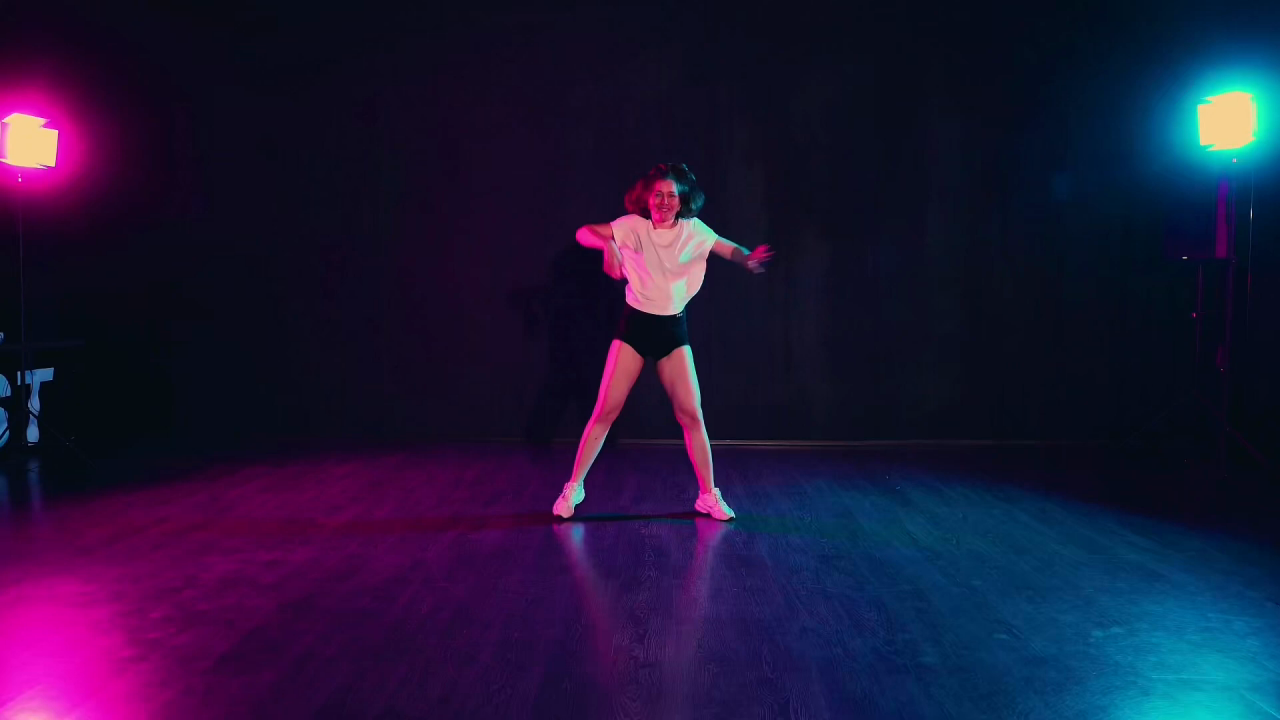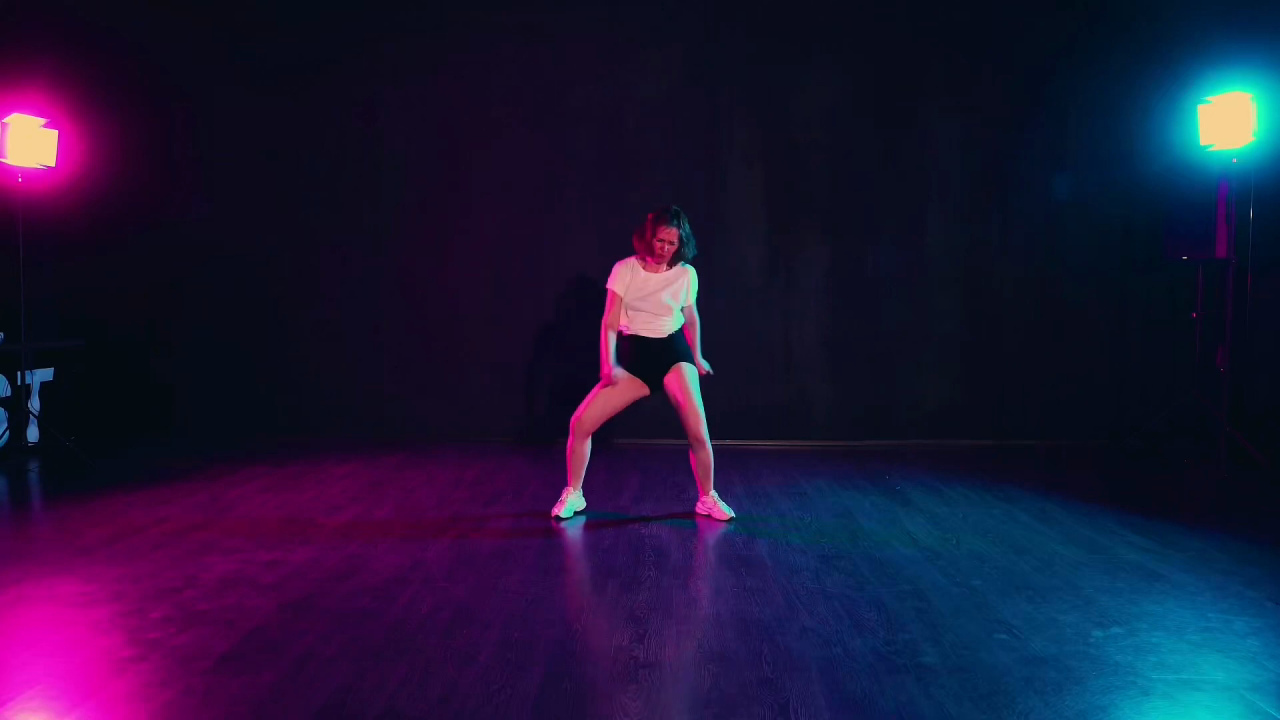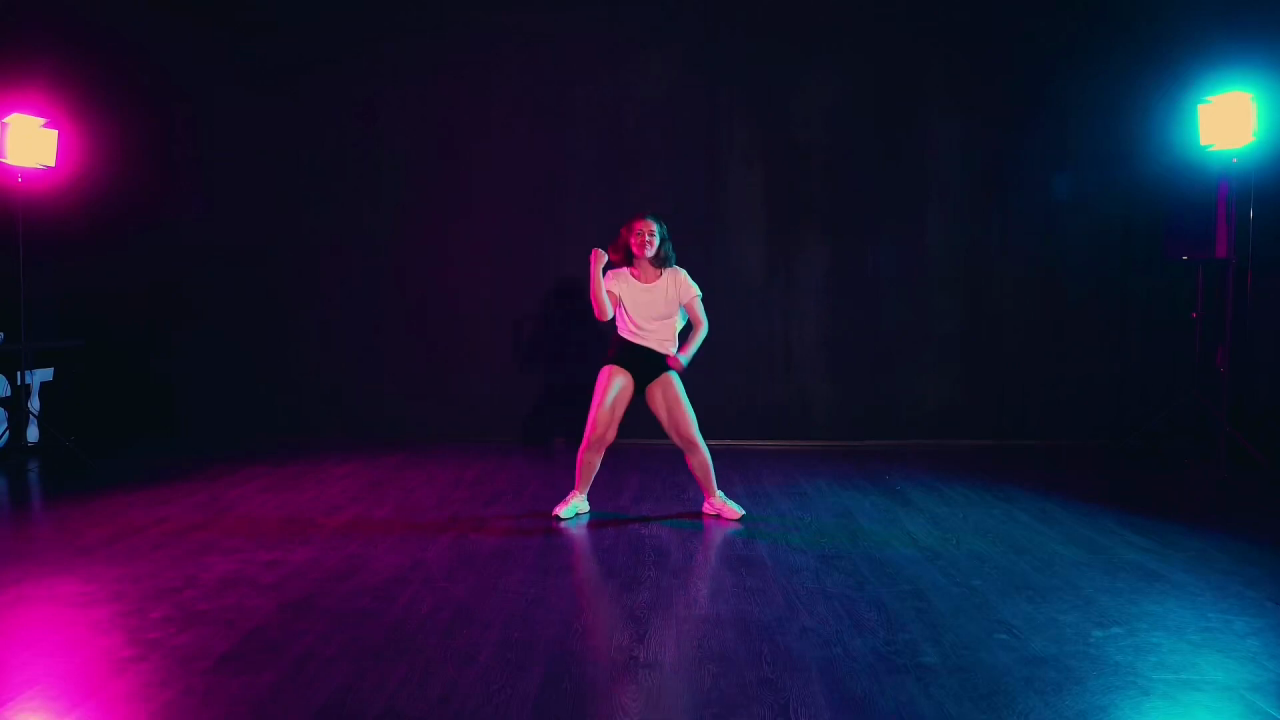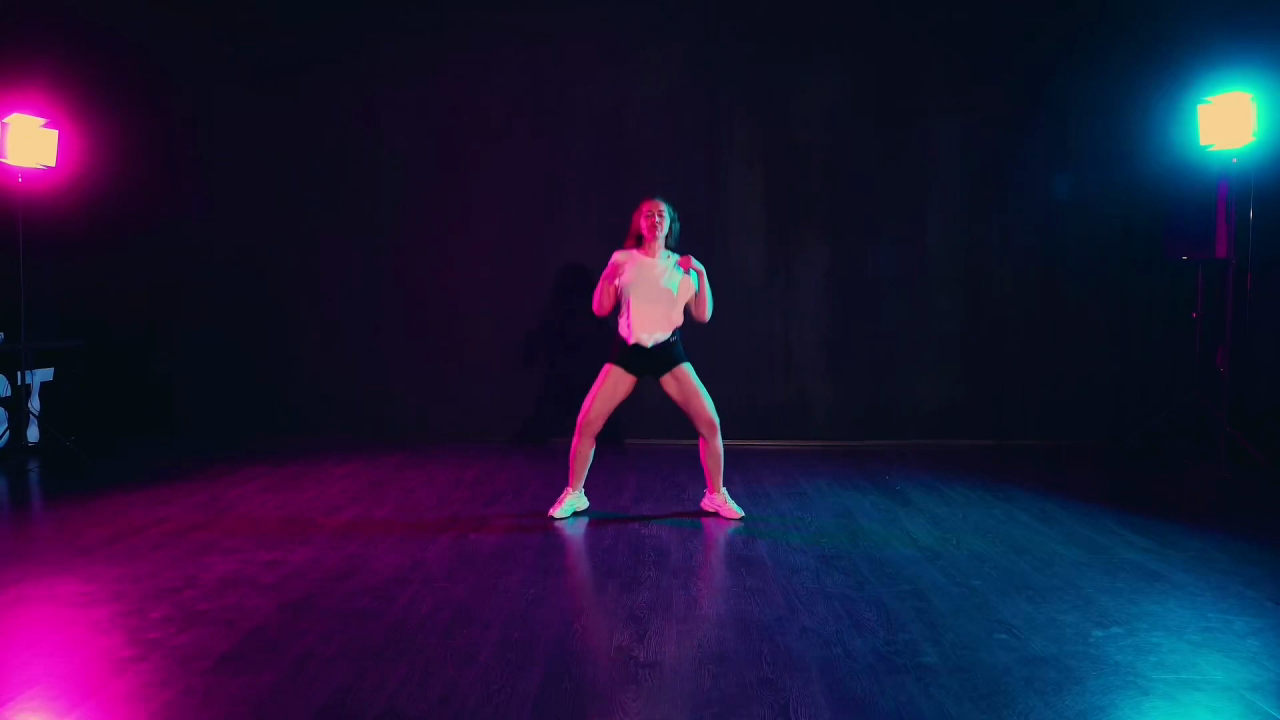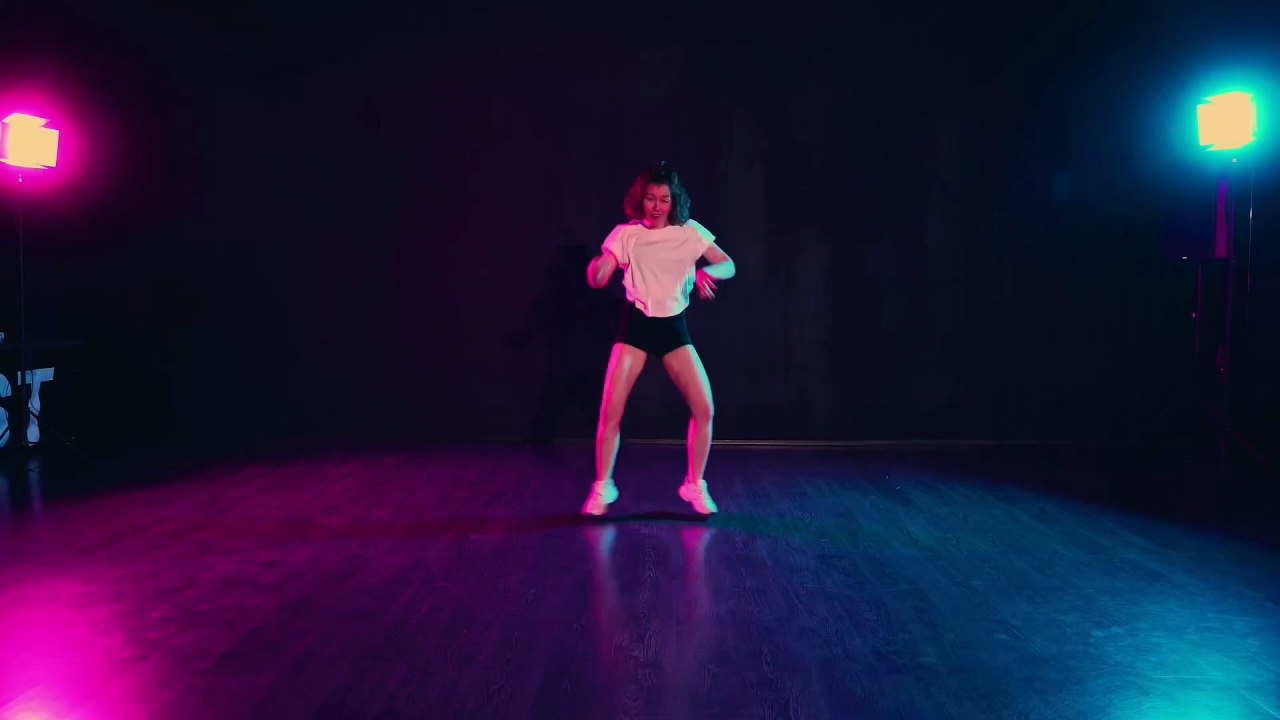
dt=0.4s
person 1, frame 1
left shoulder: (691, 230)
right shoulder: (630, 226)
left elbow: (730, 249)
right elbow: (584, 233)
left wrist: (750, 258)
right wrist: (606, 242)
left hip: (671, 330)
right hip: (633, 327)
left knee: (692, 415)
right knee: (606, 411)
left ankle: (708, 495)
right ankle: (574, 487)
person 1, frame 2
left shoulder: (687, 275)
right shoulder: (625, 269)
right elbow: (610, 320)
left wrist: (697, 356)
right wrist: (608, 362)
left hip: (673, 353)
right hip: (635, 359)
left knee: (698, 434)
right knee: (580, 423)
left ankle: (708, 498)
right ankle: (573, 494)
person 1, frame 3
left shoulder: (677, 277)
right shoulder: (616, 277)
left elbow: (700, 322)
right elbow: (603, 314)
left wrist: (686, 353)
right wrist: (596, 270)
left hip: (661, 365)
right hip: (623, 357)
left knee: (689, 439)
right knee: (597, 435)
left ankle: (713, 499)
right ankle: (578, 497)
person 1, frame 4
left shoulder: (682, 265)
right shoulder: (621, 260)
left elbow: (703, 316)
right elbow: (600, 309)
left wrist: (701, 276)
right wrist: (611, 281)
left hip: (669, 352)
right hip: (628, 351)
left knee: (709, 422)
right knee: (587, 423)
left ankle: (717, 495)
right ankle: (574, 494)
person 1, frame 5
left shoulder: (690, 232)
right shoulder: (625, 234)
left elbow: (727, 266)
right elbow: (598, 279)
left wrist: (705, 274)
right wrist: (598, 267)
left hip: (675, 328)
right hip: (637, 326)
left knee: (703, 407)
right knee: (610, 410)
left ankle: (694, 484)
right ankle: (602, 486)
